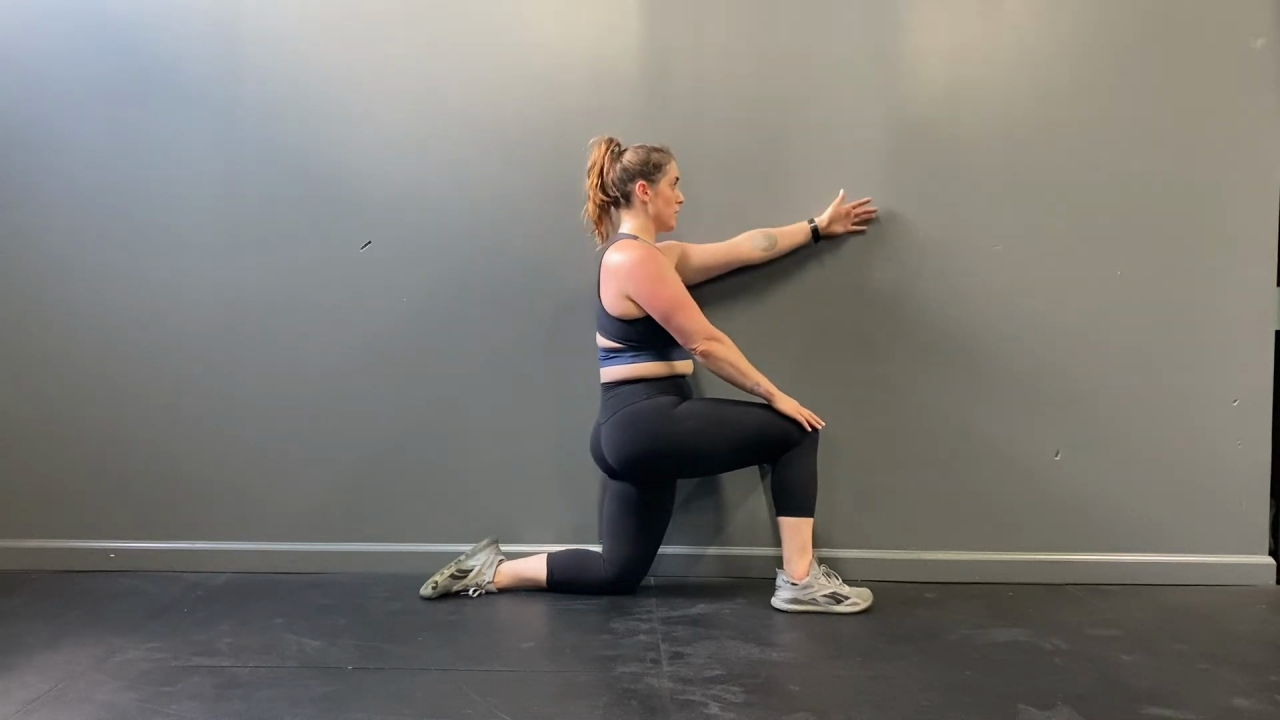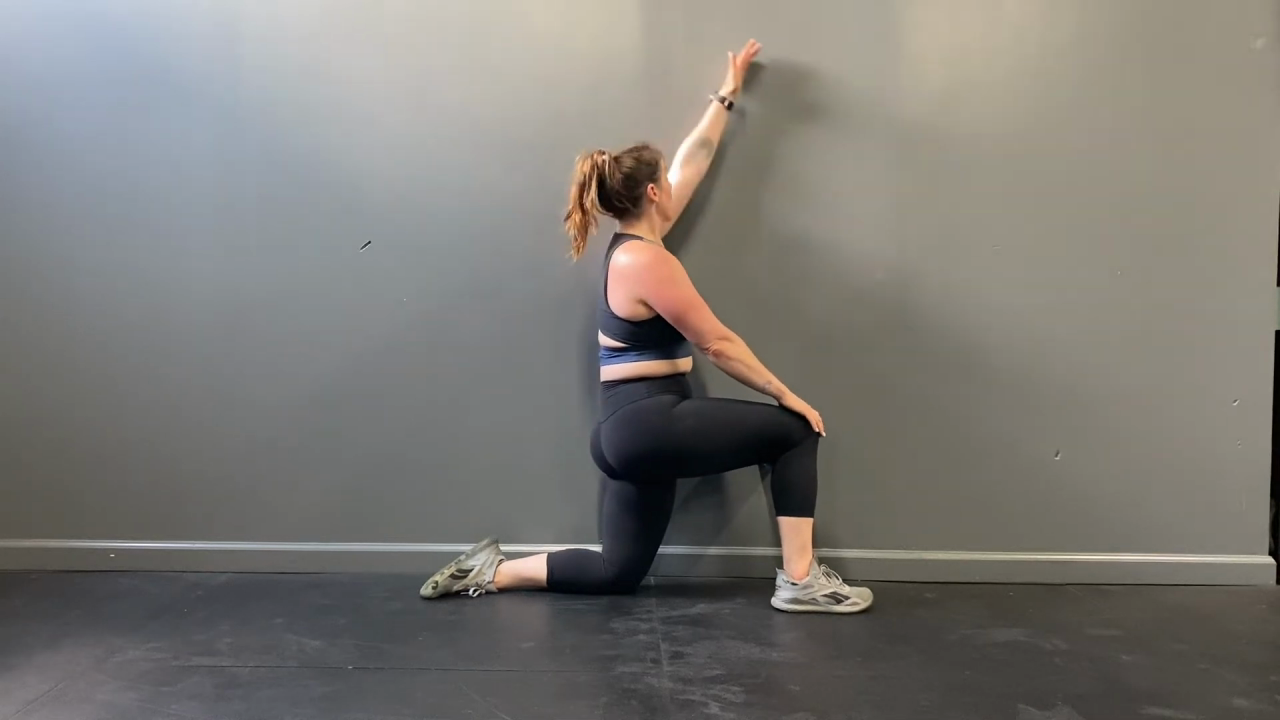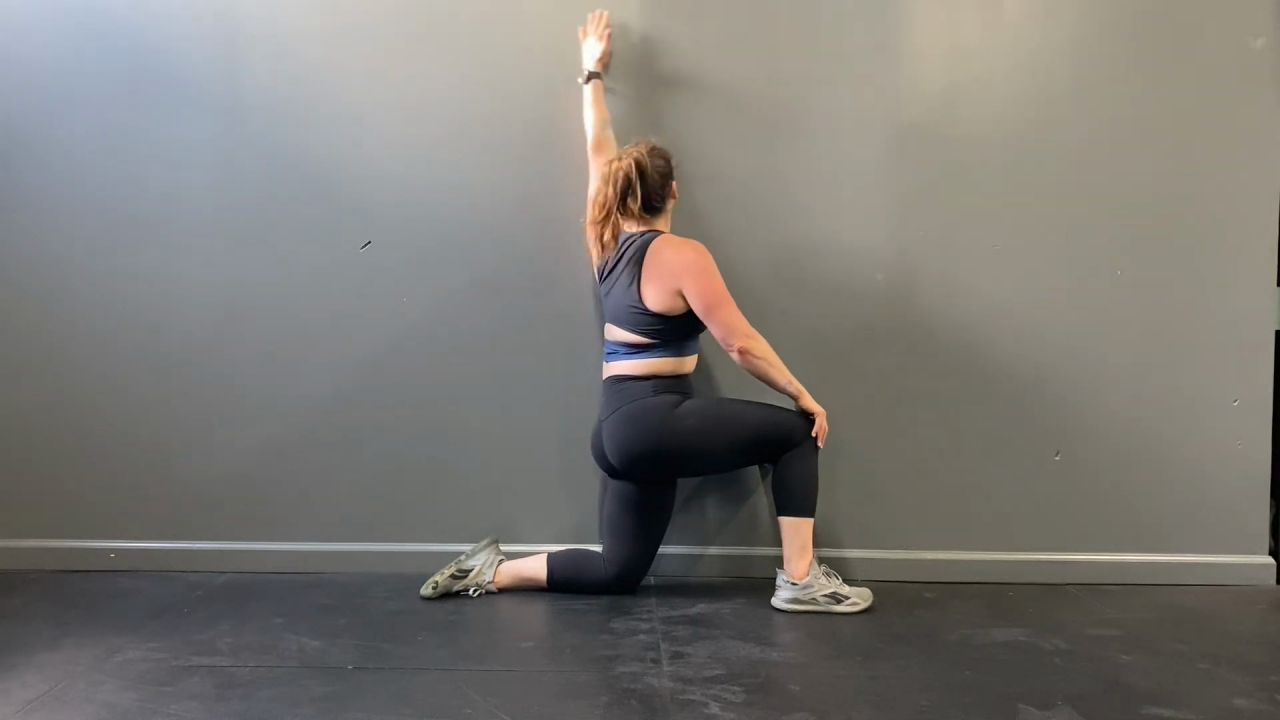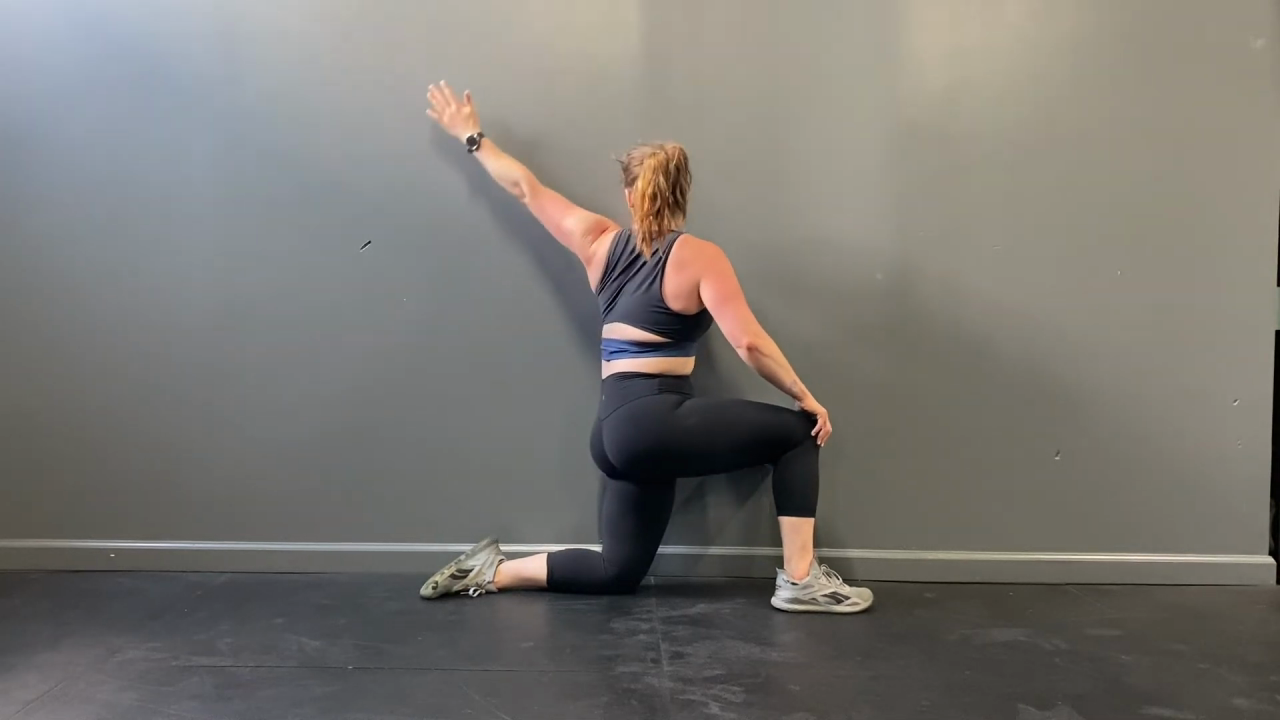
dt=0.7s
person 1, frame 1
left shoulder: (657, 254)
right shoulder: (635, 258)
left elbow: (741, 249)
right elbow: (705, 343)
left wrist: (818, 227)
right wrist: (775, 396)
left hip: (634, 431)
right hip: (646, 426)
left knee: (619, 572)
right knee: (795, 432)
left ankle: (490, 569)
right ankle: (800, 580)
person 1, frame 2
left shoulder: (637, 240)
right shoulder: (645, 260)
left elbow: (694, 158)
right elbow: (717, 343)
left wrist: (728, 93)
right wrist: (785, 394)
left hip: (631, 430)
right hip: (649, 425)
left knee: (618, 572)
right knee: (796, 430)
left ankle: (492, 571)
right ankle: (800, 581)
person 1, frame 3
left shoulder: (605, 241)
right shoulder: (682, 255)
left elbow: (598, 148)
right elbow: (741, 343)
left wrist: (592, 73)
right wrist: (803, 396)
left hip: (624, 429)
right hip: (653, 422)
left knee: (619, 572)
right knee: (796, 434)
left ankle: (489, 570)
right ankle: (800, 581)
person 1, frame 4
left shoulder: (599, 242)
right shoulder: (699, 256)
left elbow: (529, 189)
right elbow: (751, 342)
left wrist: (473, 136)
right wrist: (805, 397)
left hip: (618, 429)
right hip: (655, 421)
left knee: (618, 571)
right knee: (800, 431)
left ankle: (491, 570)
right ankle: (800, 580)
